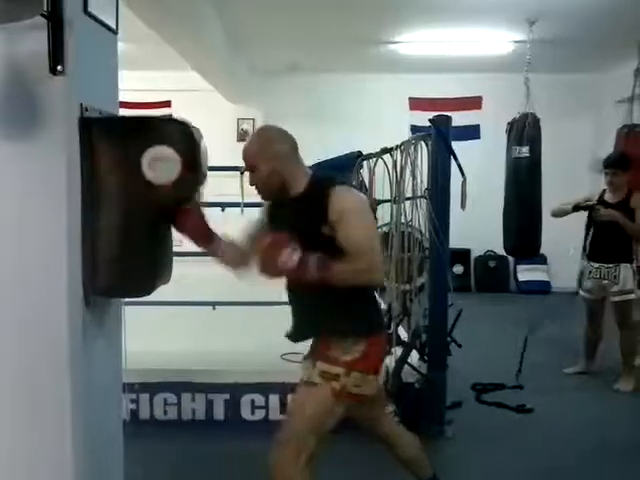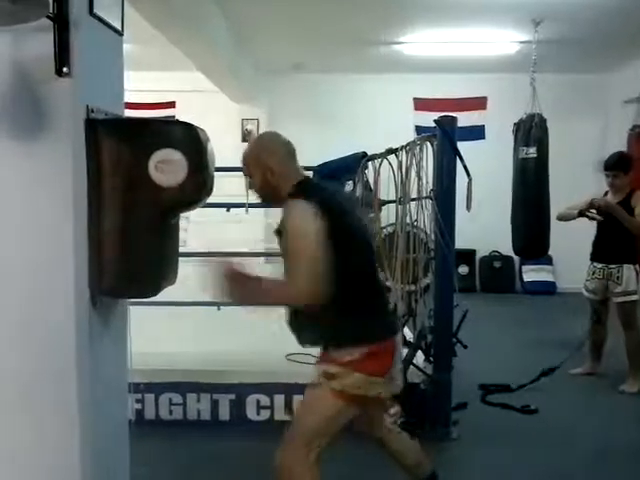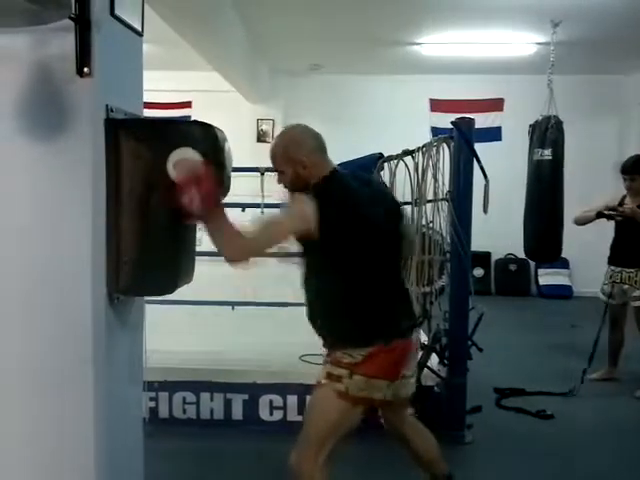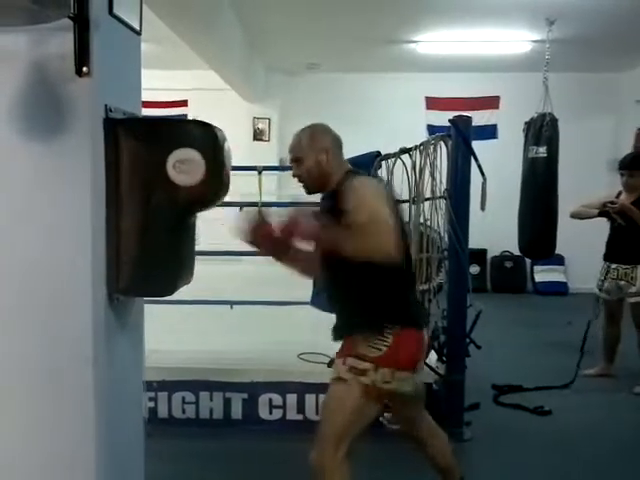
dt=0.7s
person 1, frame 1
left shoulder: (341, 197)
right shoulder: (281, 206)
left elbow: (373, 269)
right elbow: (239, 256)
left wrist: (308, 266)
left hip: (349, 342)
right hip: (362, 335)
right knee: (376, 419)
person 1, frame 2
left shoulder: (301, 210)
right shoulder: (326, 197)
left elbow: (306, 290)
left wrist: (250, 287)
left hip: (358, 351)
right hip: (378, 338)
right knee: (376, 426)
person 1, frame 3
left shoulder: (311, 203)
right shoulder: (374, 188)
left elbow: (237, 250)
left wrist: (205, 210)
left hip: (364, 349)
right hip: (400, 336)
right knee: (399, 421)
person 1, frame 4
left shoulder: (361, 190)
right shoulder: (335, 201)
left elbow: (384, 247)
right elbow: (320, 267)
left wrist: (319, 231)
right wrist: (275, 243)
left hip: (383, 337)
right hip: (399, 331)
right knee: (416, 422)
person 2, frame 1
right shoulder: (595, 197)
right elbow: (555, 212)
left wrist: (618, 218)
right wrist: (576, 206)
left hip: (620, 267)
right hip: (593, 265)
right knee: (593, 318)
right ankle: (587, 363)
person 2, frame 2
right shoulder: (599, 197)
right elbow: (561, 215)
left wrist: (614, 209)
right wrist: (581, 213)
right hip: (597, 265)
right knee: (597, 318)
right ankle: (593, 363)
person 2, frame 3
right shoulder: (617, 201)
right elbow: (578, 219)
right wrist: (599, 213)
right hip: (616, 269)
right knee: (615, 322)
right ankle: (610, 369)
person 2, frame 4
right shoulder: (612, 197)
right elbow: (575, 212)
right wrist: (601, 212)
right hip: (611, 265)
right knee: (611, 317)
right ankle: (606, 365)
